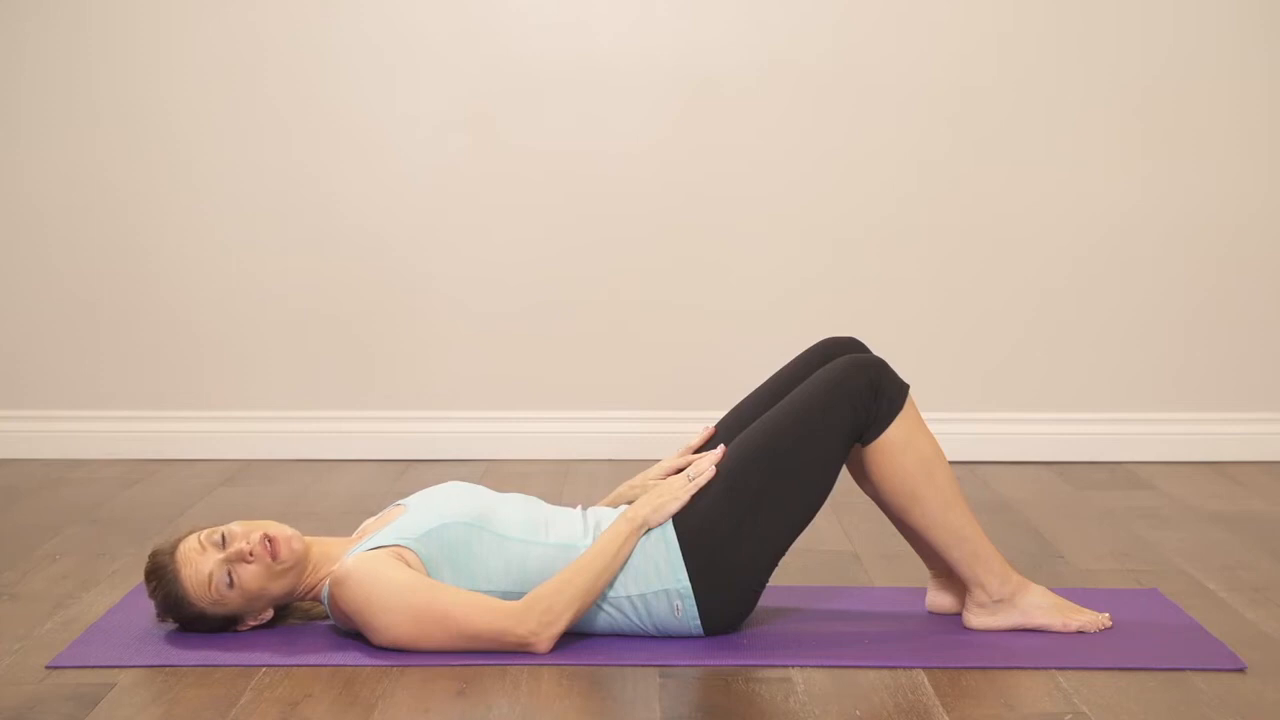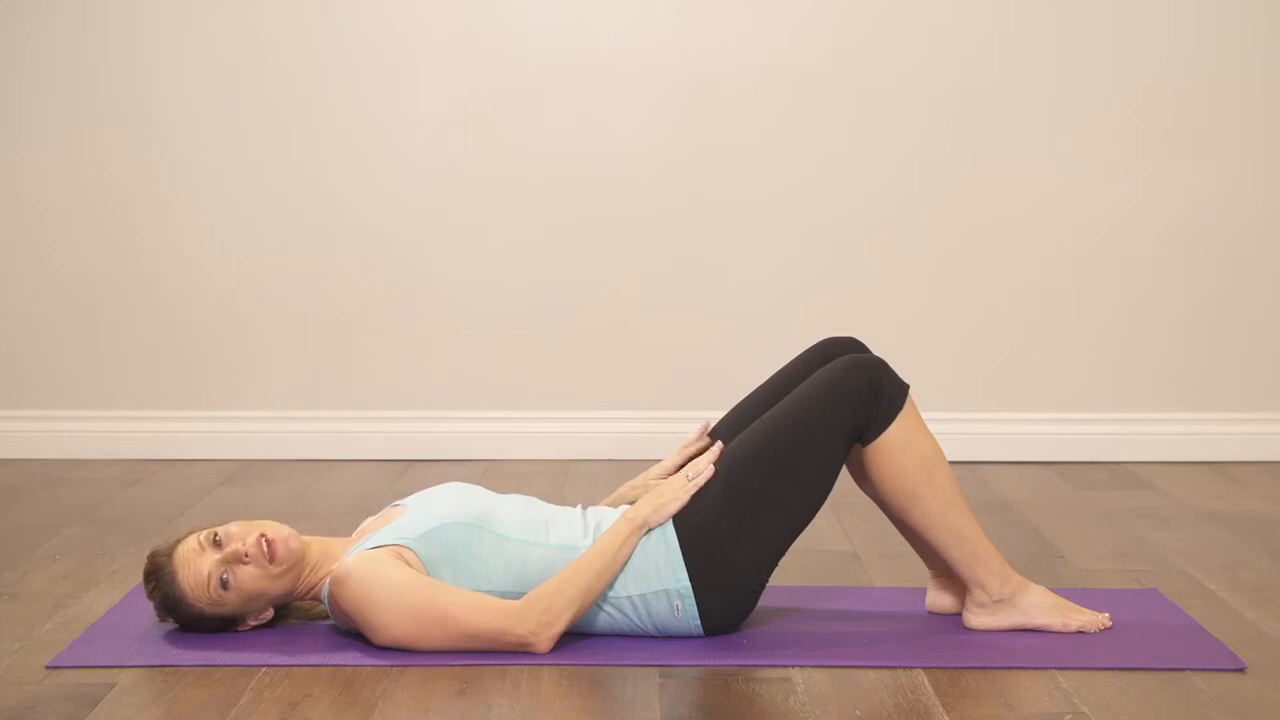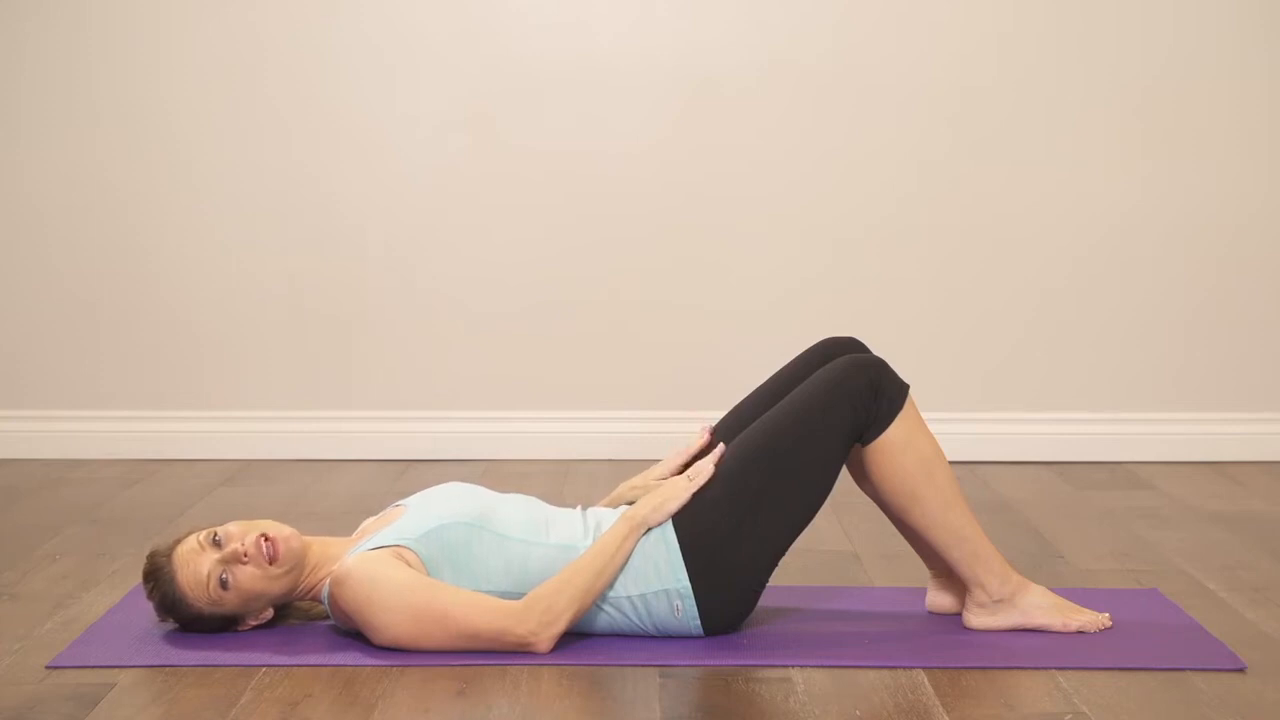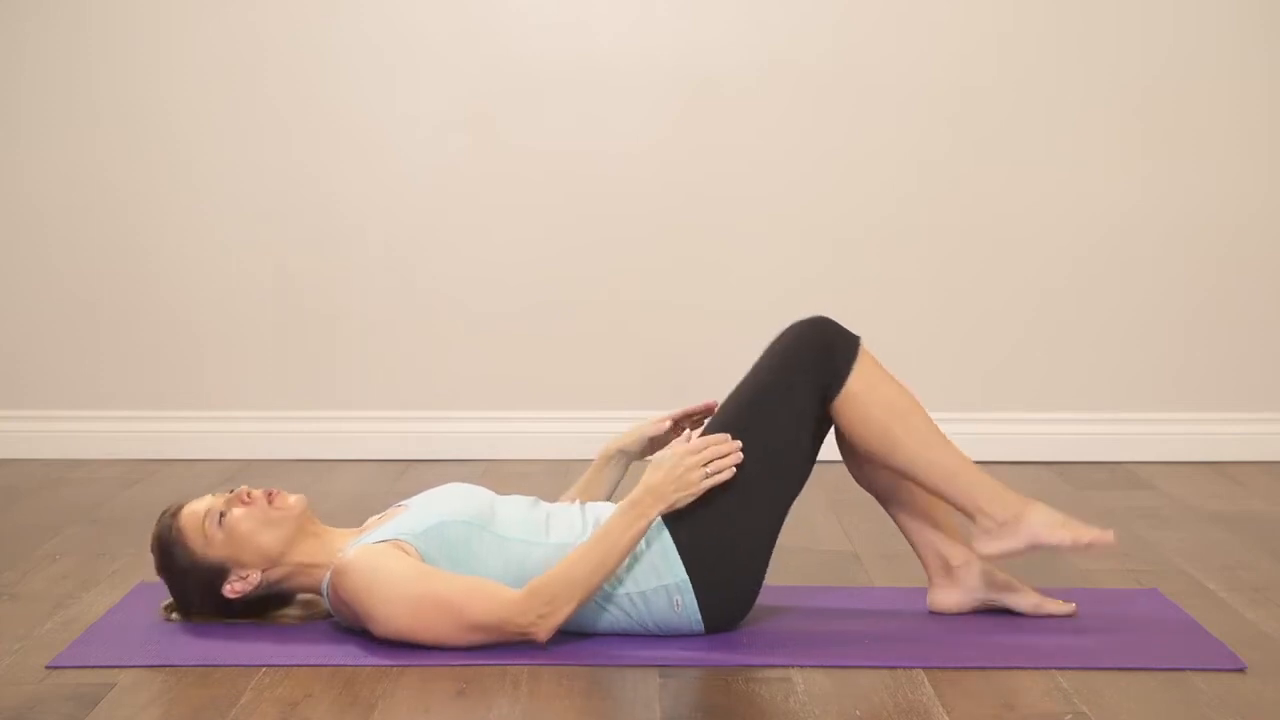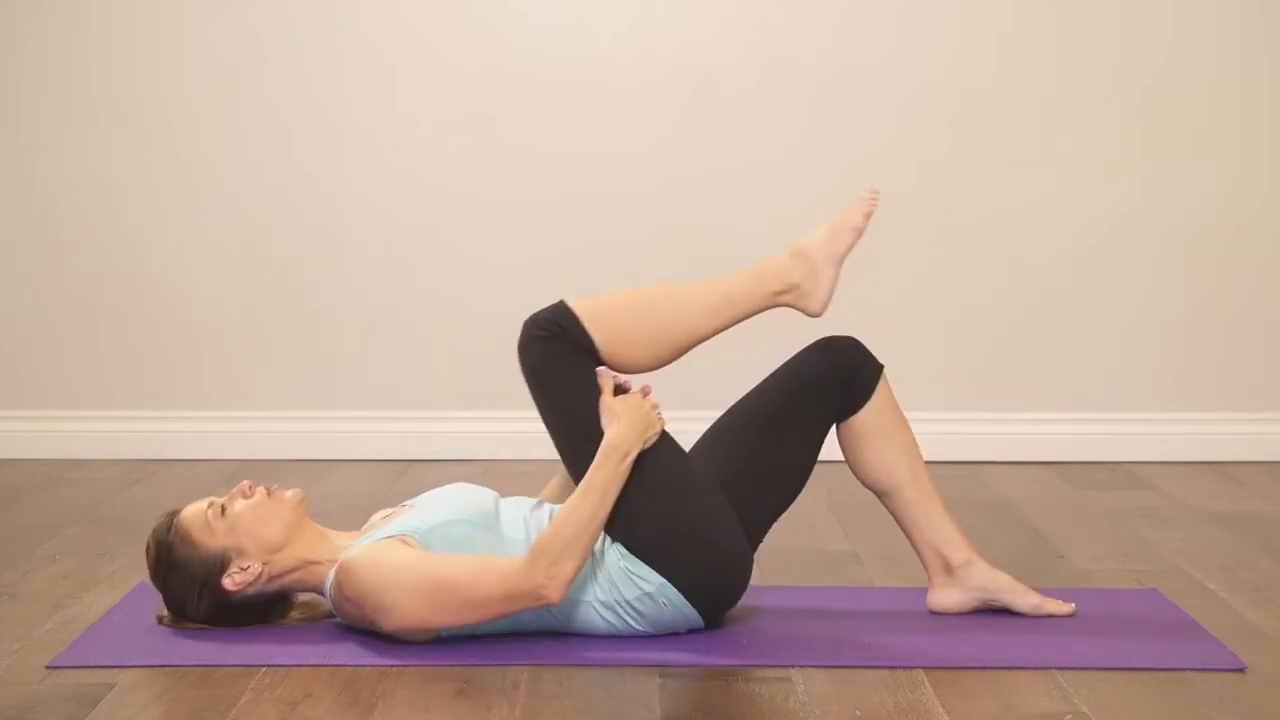
dt=1s
person 1, frame 1
left shoulder: (376, 533)
right shoulder: (362, 590)
right elbow: (531, 625)
left wrist: (636, 488)
right wrist: (640, 517)
left hip: (649, 535)
right hip: (684, 576)
left knee: (842, 358)
right knee: (860, 387)
left ankle: (956, 579)
right ankle: (996, 590)
person 1, frame 2
left shoulder: (374, 534)
right shoulder: (361, 590)
right elbow: (532, 625)
left wrist: (639, 488)
right wrist: (642, 514)
left hip: (651, 538)
right hip: (683, 578)
left knee: (842, 358)
right knee: (861, 388)
left ankle: (955, 580)
right ankle: (996, 592)
person 1, frame 3
left shoulder: (372, 537)
right shoulder: (361, 591)
right elbow: (532, 625)
left wrist: (632, 491)
right wrist: (639, 517)
left hip: (653, 539)
right hip: (684, 579)
left knee: (842, 358)
right knee: (861, 387)
left ankle: (955, 581)
right ankle: (996, 592)
person 1, frame 4
left shoulder: (376, 535)
right shoulder: (363, 584)
right elbow: (531, 613)
left wrist: (619, 455)
right wrist: (649, 500)
left hip: (654, 542)
right hip: (685, 576)
left knee: (823, 363)
right knee: (817, 346)
left ankle: (955, 571)
right ankle: (1002, 516)
person 1, frame 5
left shoulder: (375, 537)
right shoulder: (367, 584)
right elbow: (542, 580)
left wrist: (603, 424)
right wrist: (621, 444)
left hip: (672, 554)
right hip: (673, 578)
left knee: (842, 365)
right knee: (550, 333)
left ankle: (954, 571)
right ankle: (788, 274)
